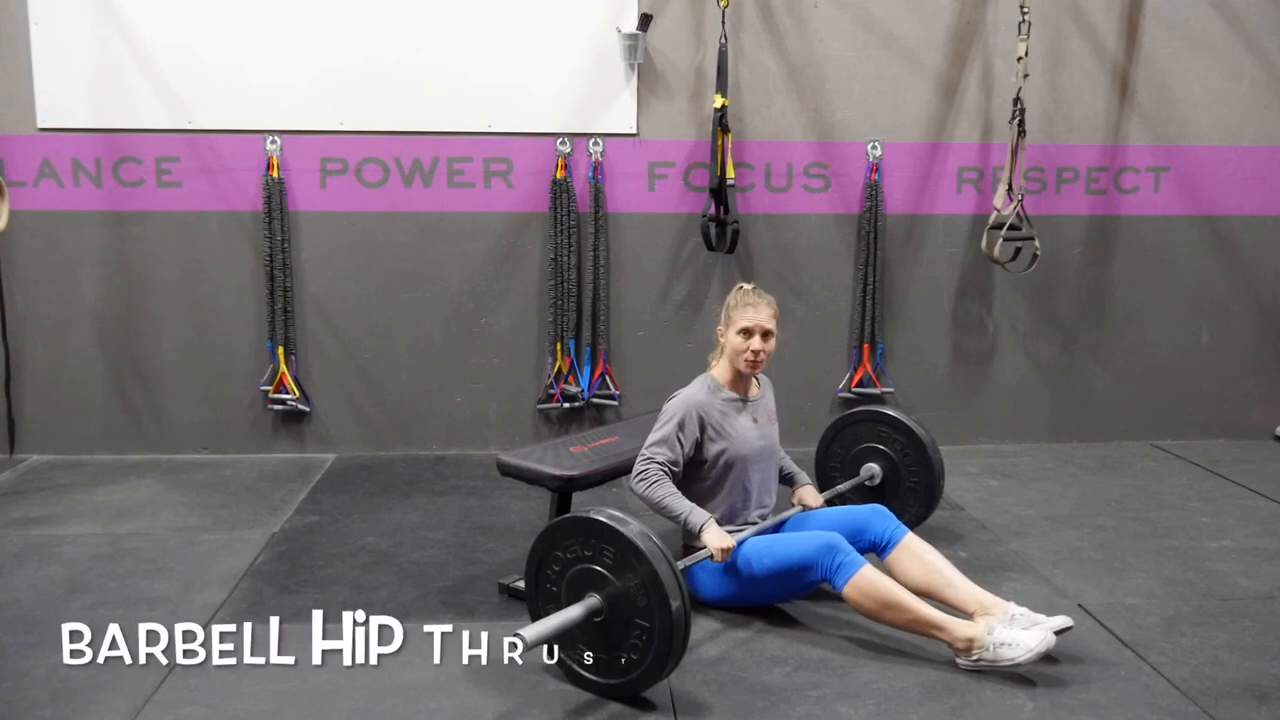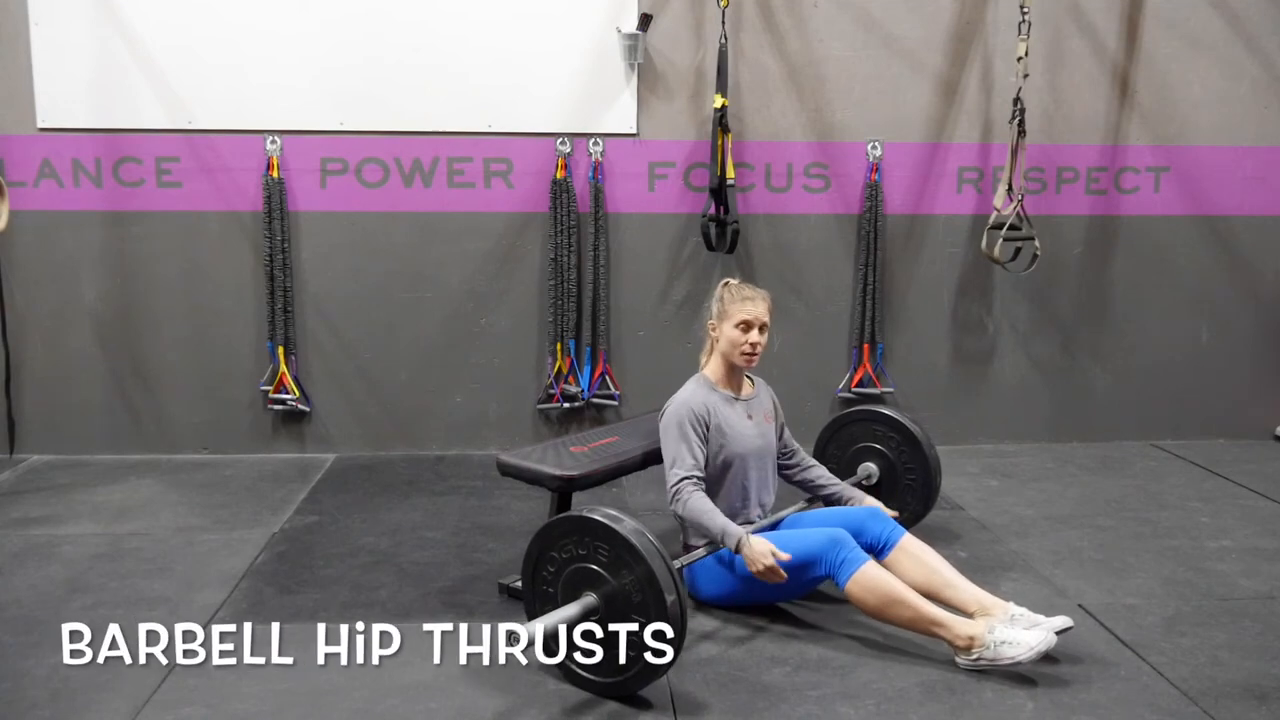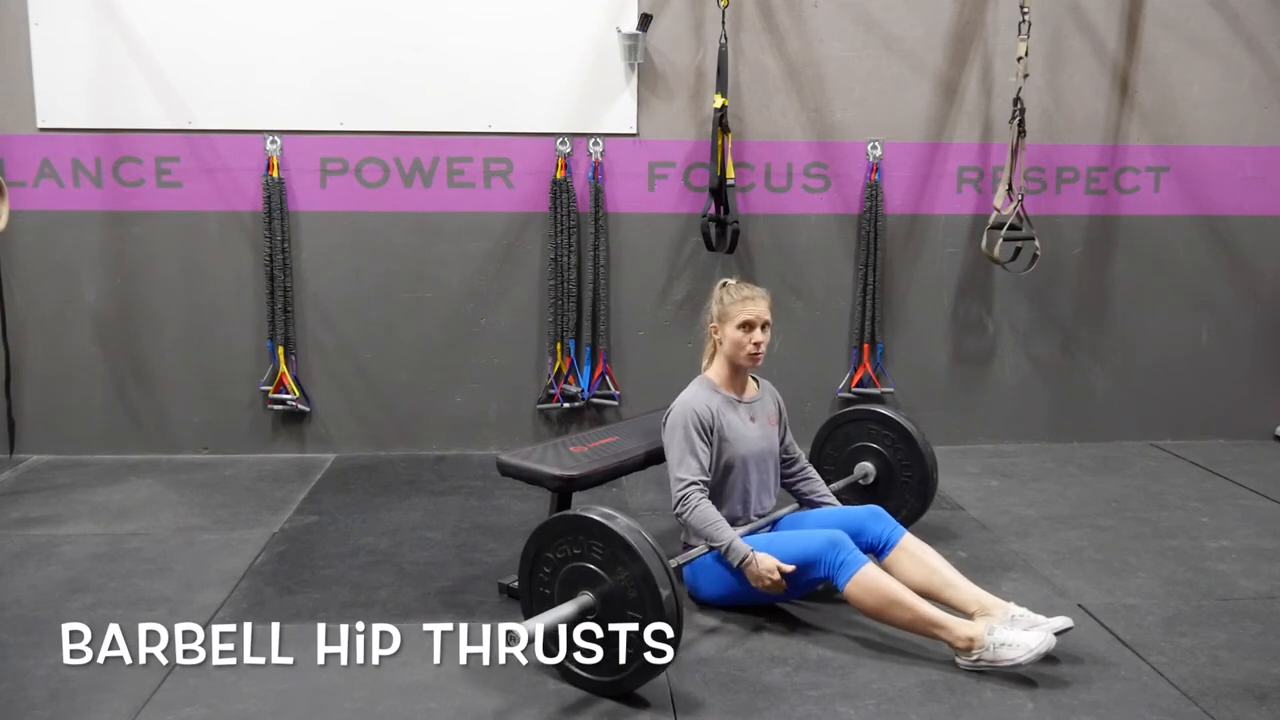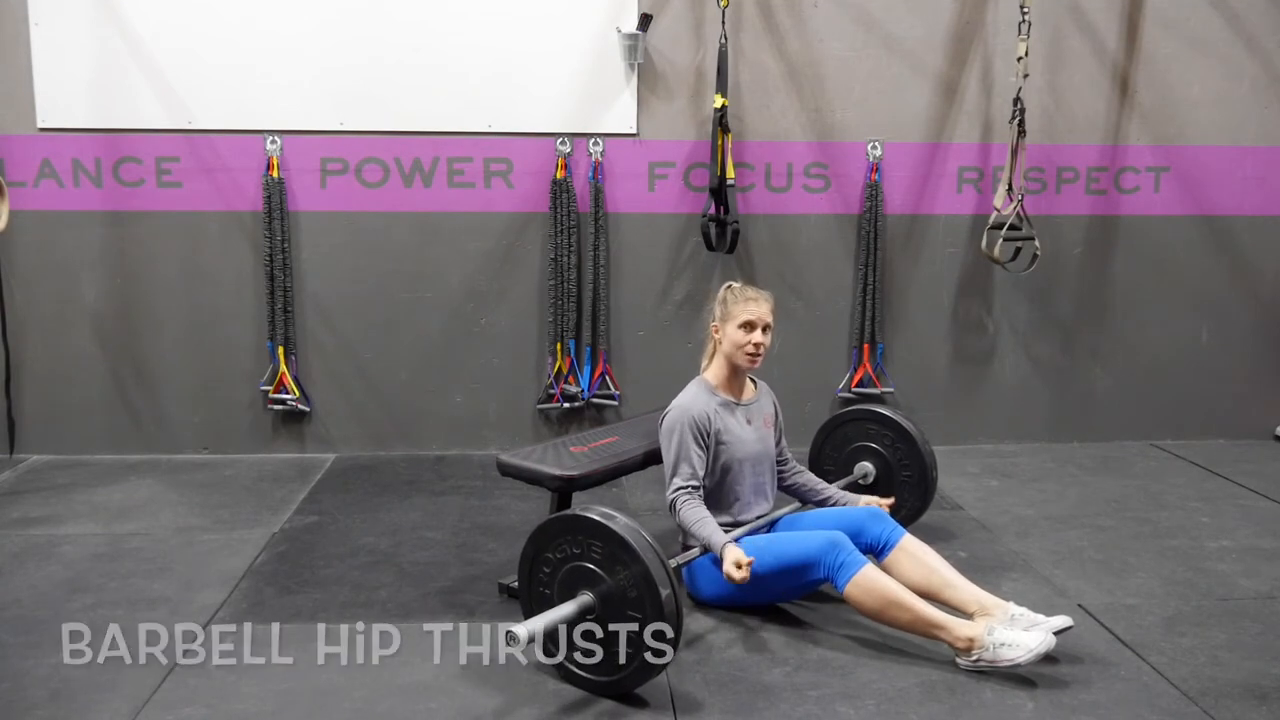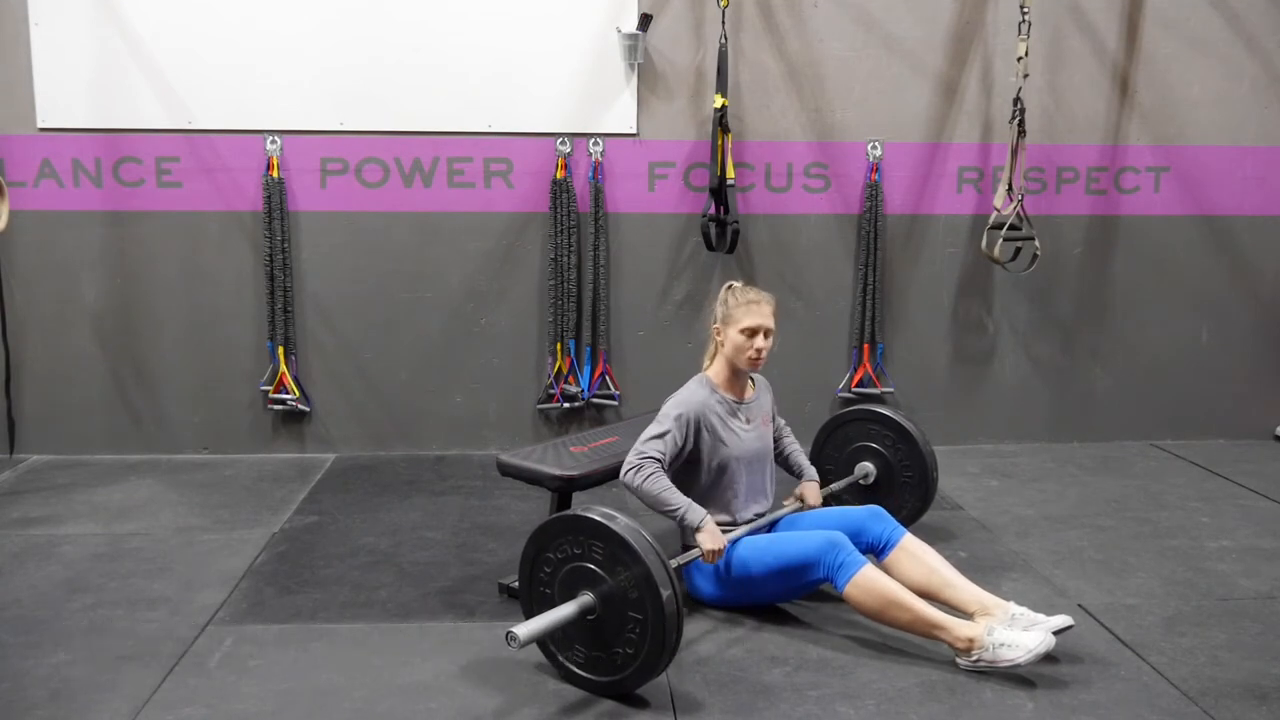
dt=1s
person 1, frame 1
left shoulder: (762, 388)
right shoulder: (692, 405)
right elbow: (646, 476)
left wrist: (800, 481)
right wrist: (703, 525)
left hip: (765, 535)
right hip: (717, 563)
left knee: (874, 519)
right knee: (828, 549)
left ankle: (993, 612)
right ankle: (966, 638)
person 1, frame 2
left shoulder: (761, 393)
right shoulder: (688, 407)
left elbow: (793, 462)
right elbow: (685, 493)
left wrist: (855, 498)
right wrist: (742, 542)
left hip: (765, 536)
right hip: (715, 560)
left knee: (871, 521)
right knee: (832, 544)
left ankle: (993, 611)
right ankle: (968, 637)
person 1, frame 3
left shoulder: (767, 395)
right shoulder: (693, 408)
left elbow: (795, 469)
right elbow: (689, 499)
left wrist: (844, 519)
right wrist: (745, 558)
left hip: (766, 533)
right hip: (716, 560)
left knee: (870, 520)
right knee: (831, 547)
left ankle: (993, 612)
right ankle: (967, 639)
person 1, frame 4
left shoulder: (763, 396)
right shoulder: (689, 411)
right elbow: (683, 498)
left wrist: (851, 500)
right wrist: (724, 548)
left hip: (764, 535)
right hip: (714, 563)
left knee: (870, 520)
right knee: (831, 548)
left ankle: (994, 612)
right ankle: (967, 639)
person 1, frame 5
left shoulder: (759, 389)
right shoulder: (690, 407)
right elbow: (636, 470)
left wrist: (808, 476)
right wrist: (699, 522)
left hip: (762, 534)
right hip: (715, 562)
left knee: (870, 519)
right knee: (830, 547)
left ankle: (995, 613)
right ankle: (968, 640)
